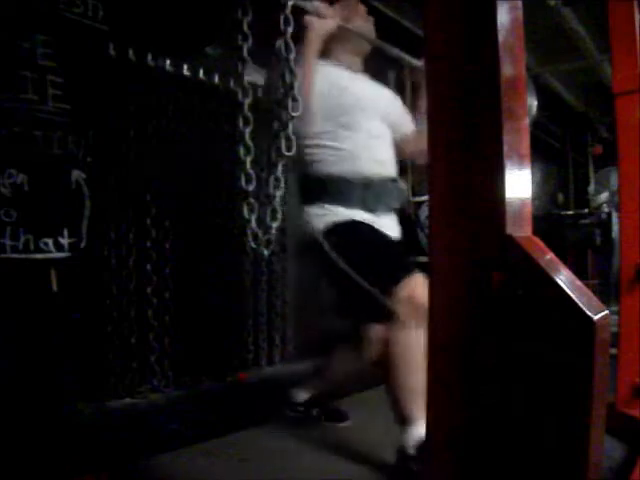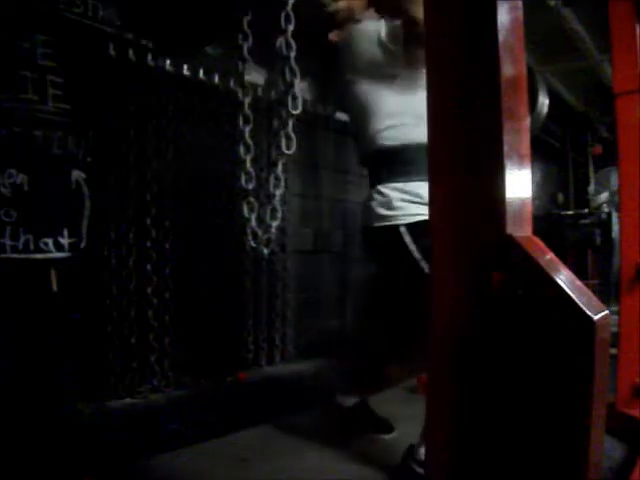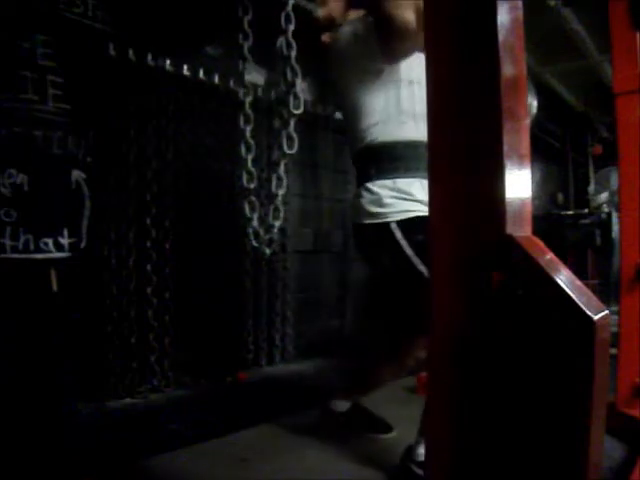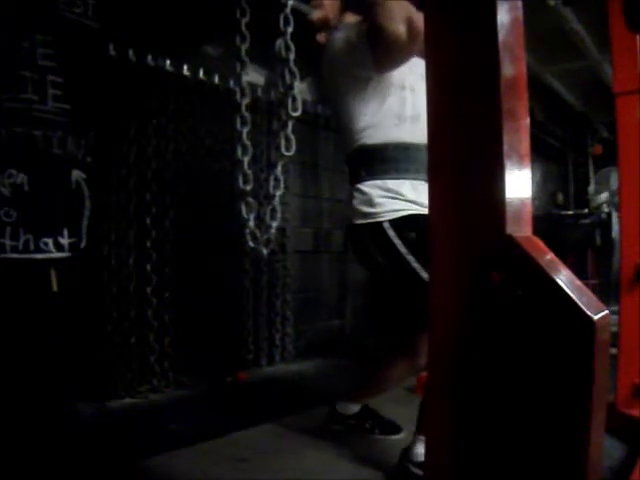
dt=0.5s
person 1, frame 1
left shoulder: (380, 92)
right shoulder: (312, 71)
left elbow: (417, 147)
right elbow: (292, 115)
left hip: (381, 222)
right hip: (338, 218)
left knee: (377, 334)
right knee: (415, 299)
left ankle: (306, 396)
person 1, frame 2
left shoulder: (397, 48)
right shoulder: (369, 38)
left hip: (425, 215)
right hip: (409, 215)
left knee: (417, 338)
left ankle: (355, 398)
person 1, frame 3
left shoulder: (409, 57)
right shoulder: (357, 40)
left hip: (420, 213)
right hip: (399, 213)
left knee: (408, 339)
left ankle: (345, 403)
person 1, frame 4
left shoulder: (415, 62)
right shoulder: (350, 43)
left hip: (421, 215)
right hip: (393, 216)
left knee: (417, 342)
left ankle: (350, 408)
